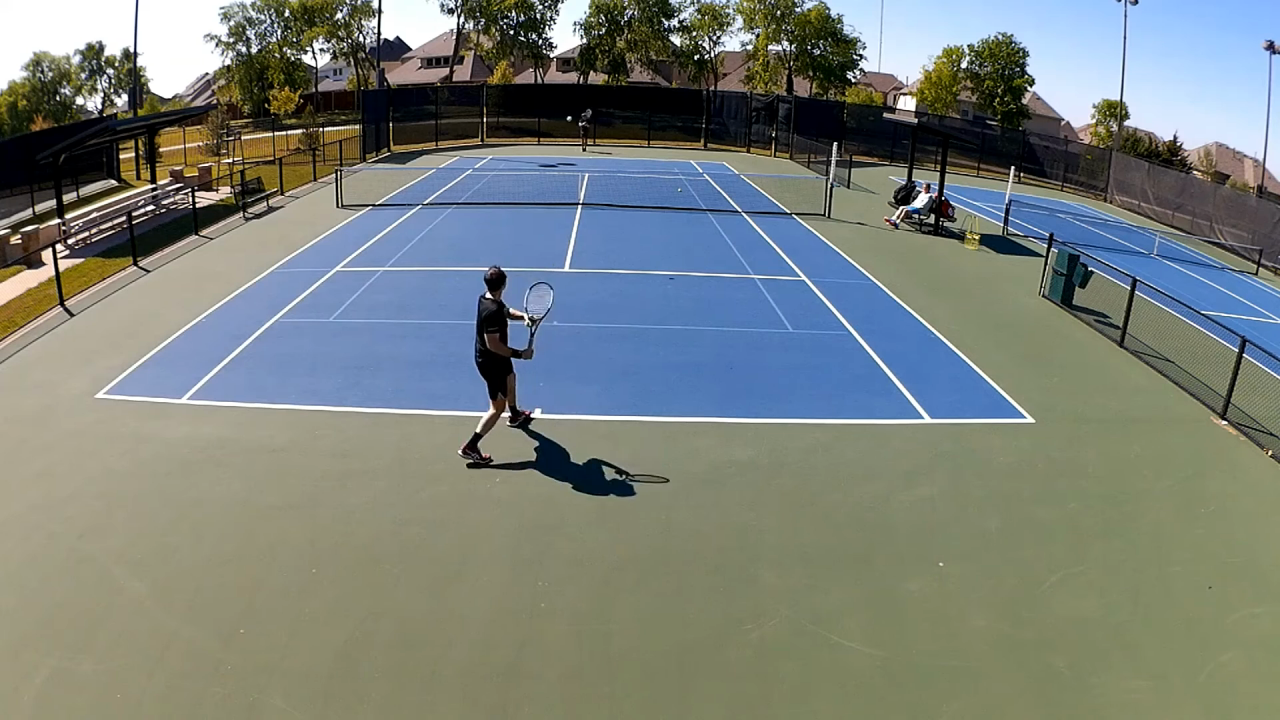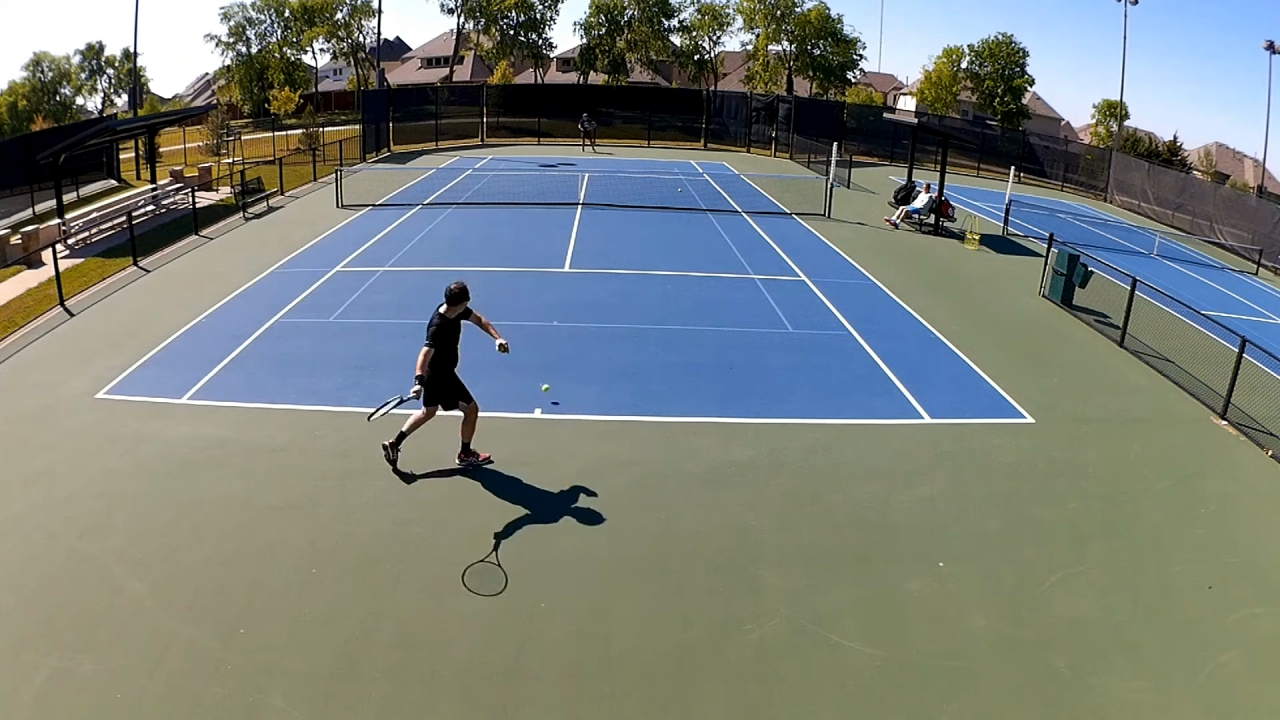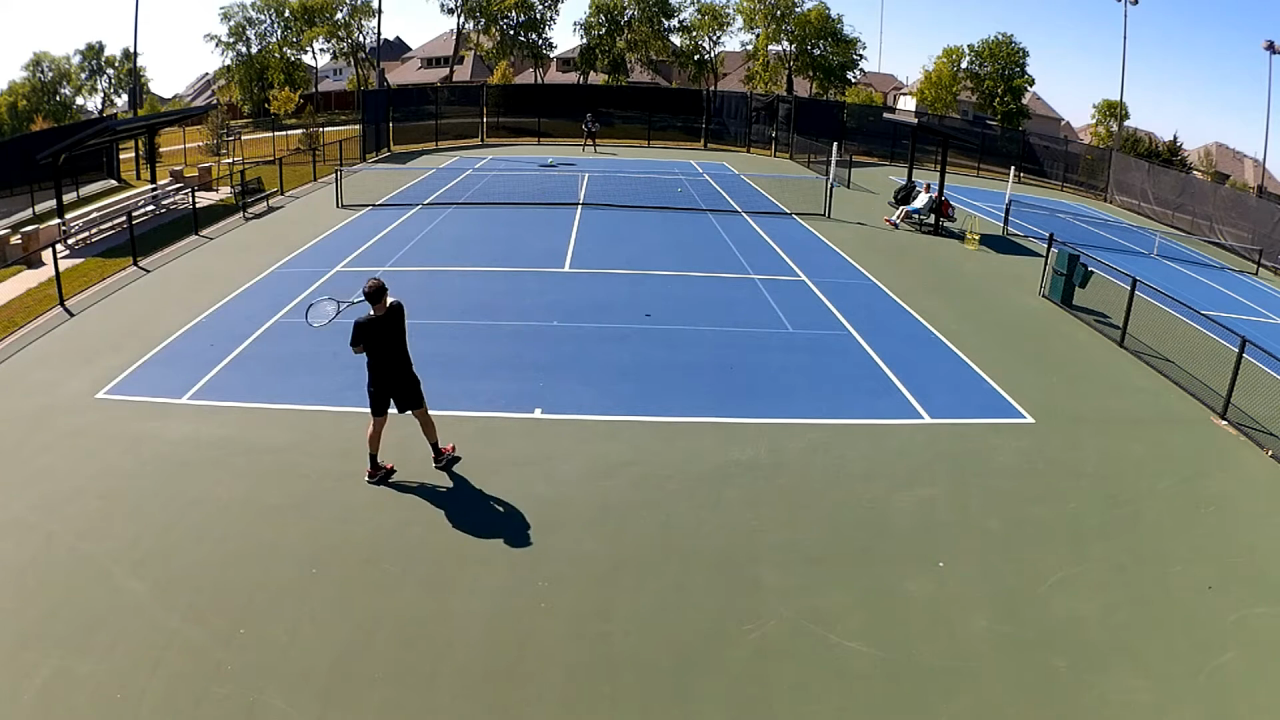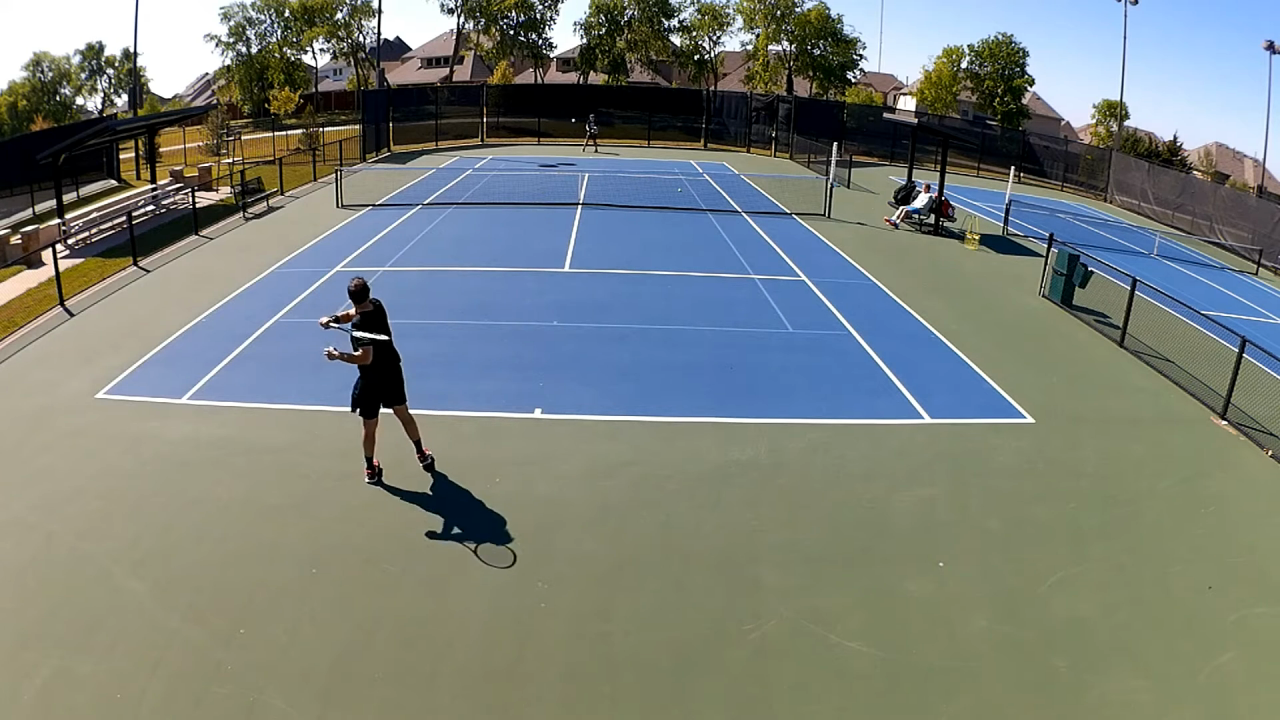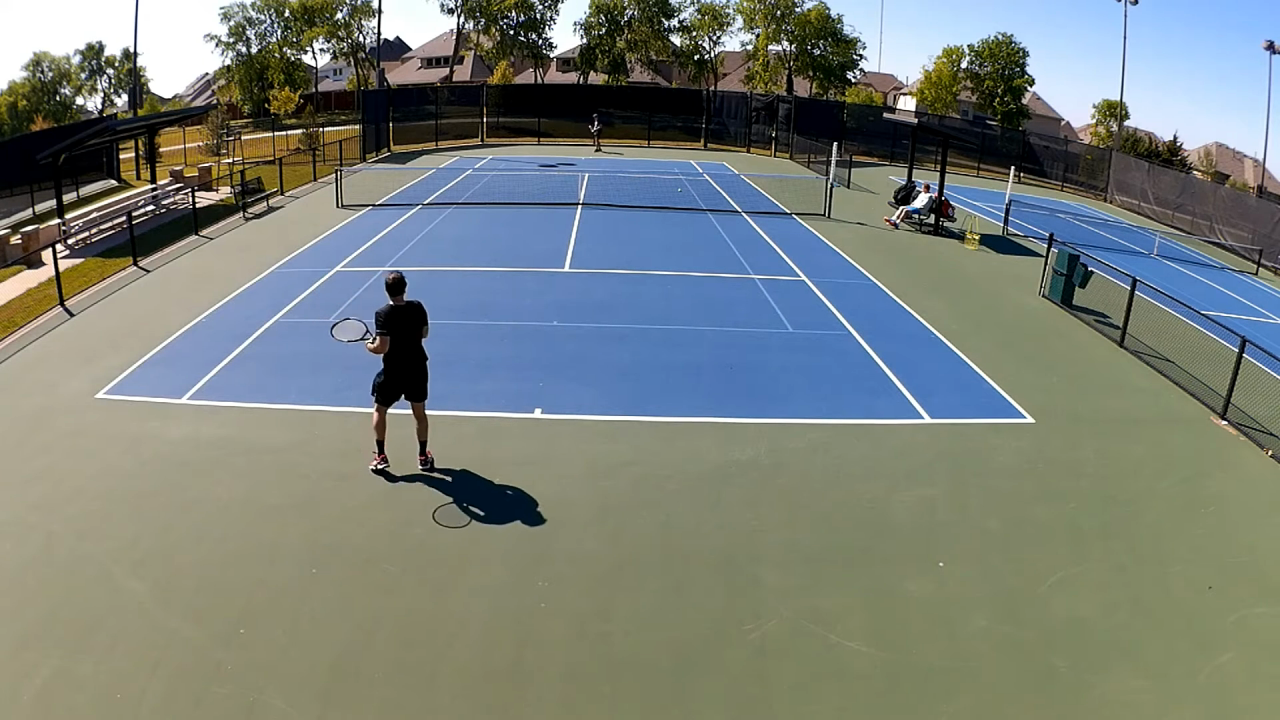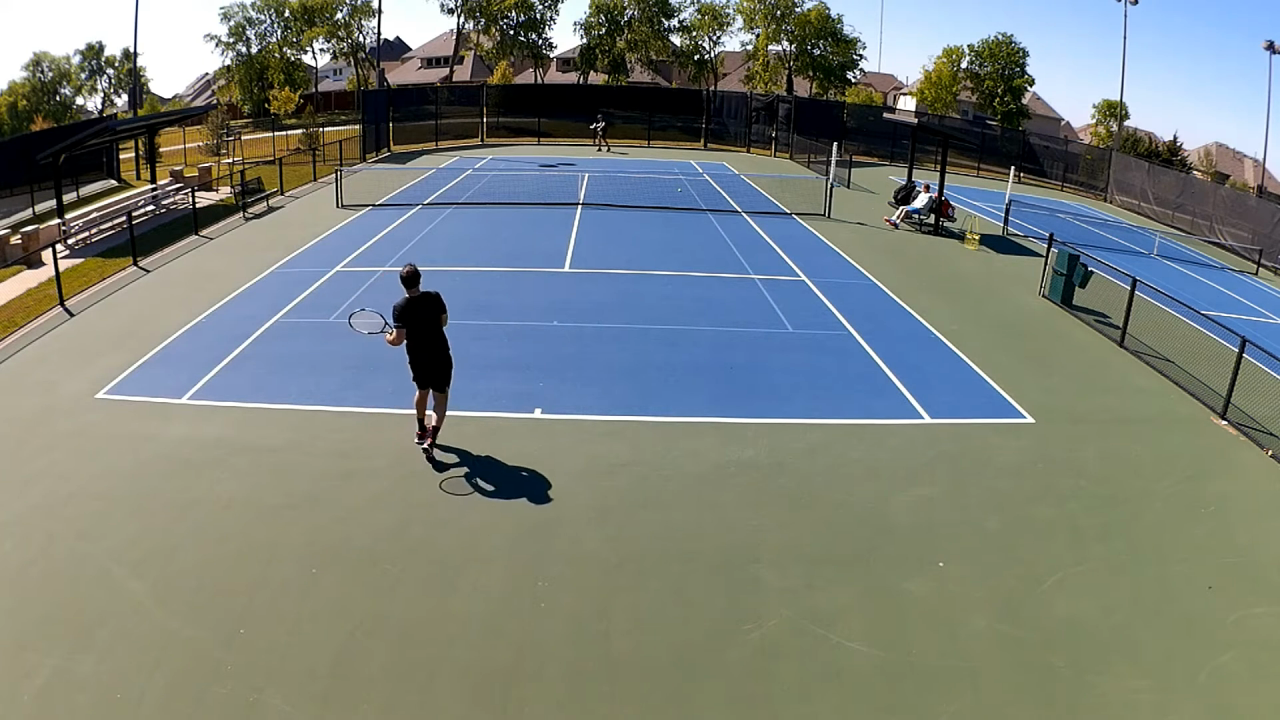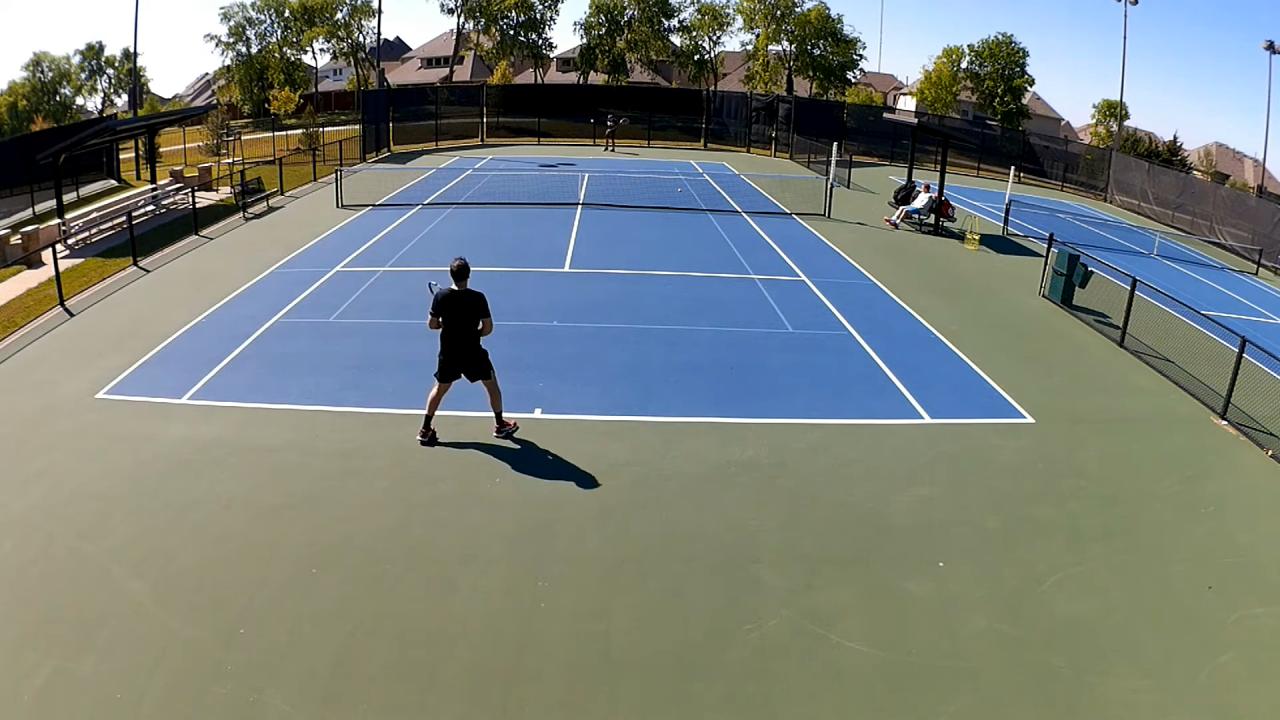
dt=0.5s
person 1, frame 1
left shoulder: (489, 300)
right shoulder: (493, 311)
left elbow: (506, 312)
right elbow: (492, 344)
left wrist: (523, 316)
right wrist: (520, 353)
left hip: (487, 358)
right hip: (491, 361)
left knee: (509, 378)
right knee: (497, 406)
left ankle: (516, 416)
right ankle: (470, 448)
person 1, frame 2
left shoulder: (456, 310)
right shoulder: (439, 326)
left elbow: (478, 319)
right elbow: (424, 356)
left wrist: (497, 338)
right wrist: (419, 381)
left hip: (435, 373)
right hip: (441, 376)
left knee: (427, 411)
right knee: (471, 410)
left ankle: (394, 444)
right ankle: (466, 454)
person 1, frame 3
left shoulder: (361, 324)
right shoulder: (397, 309)
left elbow: (357, 350)
right wrist: (385, 298)
left hip: (377, 381)
right hip: (404, 377)
left knee: (377, 423)
right knee: (422, 416)
left ankle: (373, 469)
right ankle: (439, 455)
person 1, frame 4
left shoulder: (359, 324)
right shoulder: (377, 305)
left elbow: (365, 358)
right elbow: (351, 314)
left wrist: (338, 355)
right wrist: (333, 319)
left hip: (371, 379)
right hip: (393, 372)
left knee: (369, 426)
right knee: (403, 414)
left ankle: (371, 470)
right ankle: (422, 455)
person 1, frame 5
left shoulder: (383, 314)
right shoulder: (417, 307)
left elbow: (381, 348)
left wrist: (369, 345)
left hip: (393, 371)
right hip: (417, 367)
left knee: (379, 412)
right knee: (419, 411)
left ankle: (380, 457)
right ankle: (423, 457)
person 1, frame 6
left shoulder: (400, 307)
right shoulder: (434, 297)
left elbow: (398, 340)
left wrist: (388, 337)
left hip: (417, 358)
right hip: (440, 357)
left knee: (422, 392)
right knee: (440, 400)
left ankle: (422, 432)
right ankle: (431, 440)
person 1, frame 7
left shoulder: (441, 296)
right shoulder: (478, 298)
left elbow: (432, 325)
right elbow: (488, 328)
left hip: (448, 351)
right hip: (472, 351)
left knee: (440, 387)
right knee: (492, 384)
left ankle: (426, 429)
right ankle: (500, 425)
